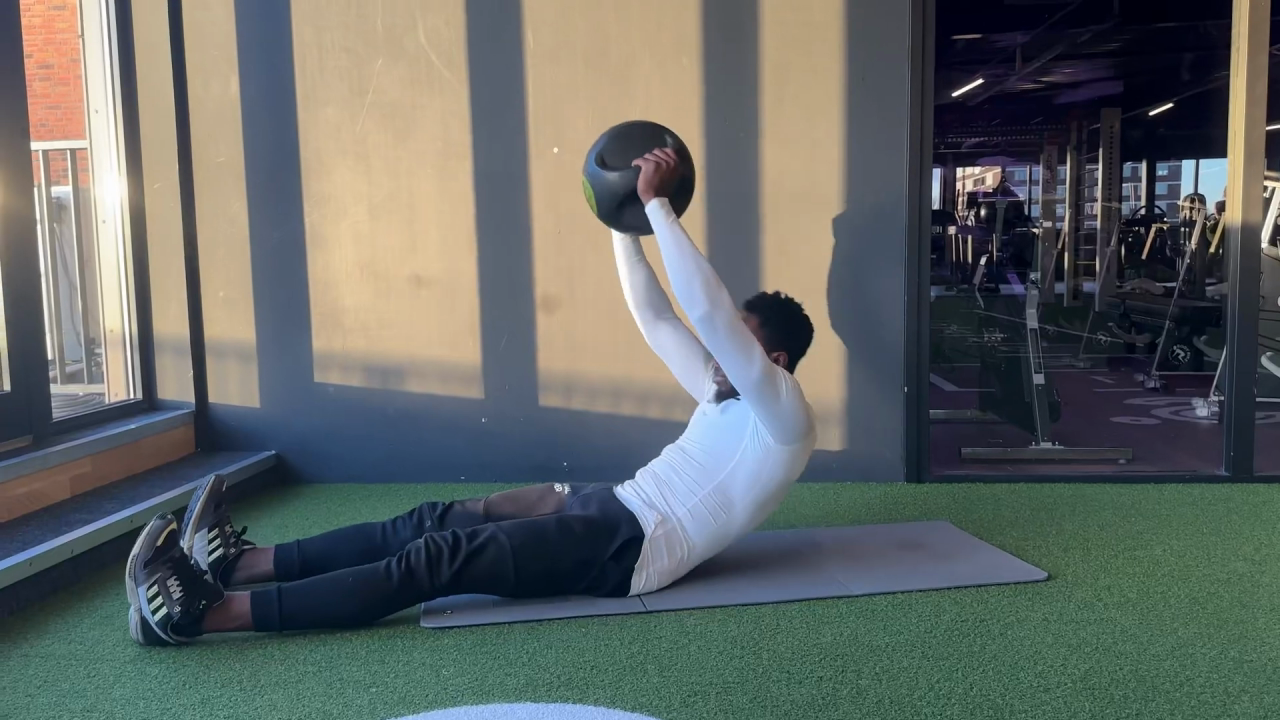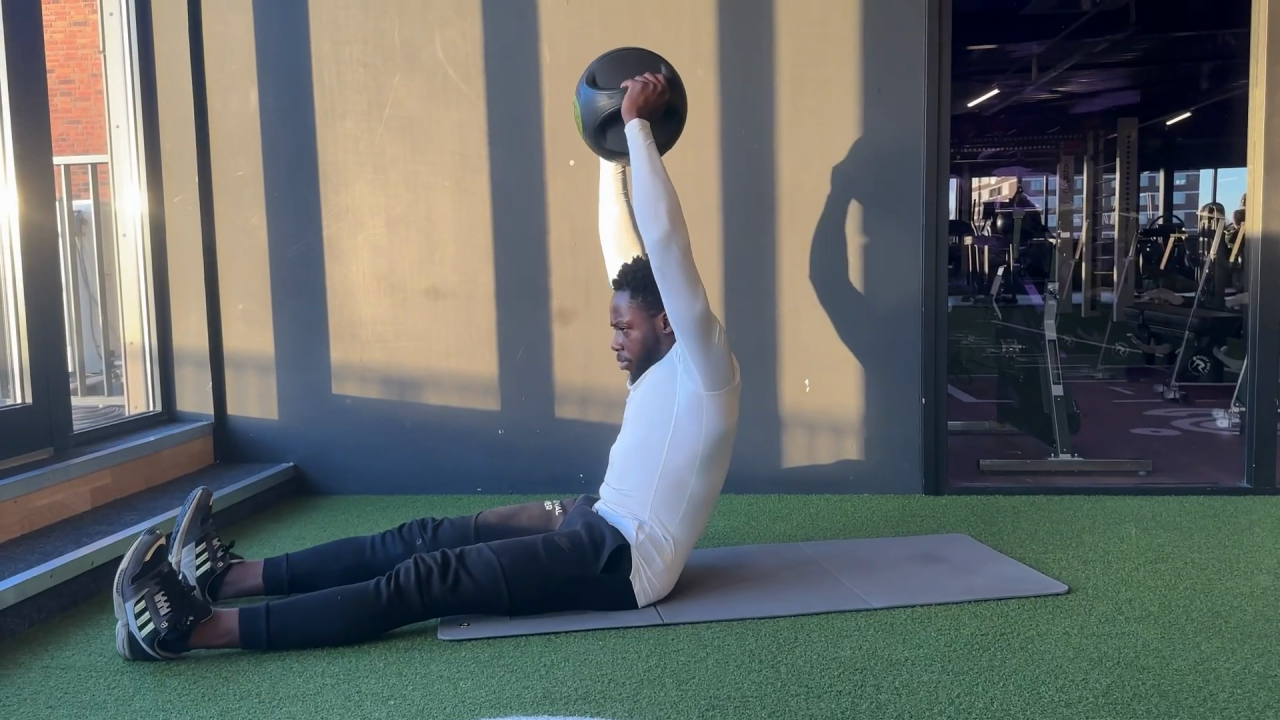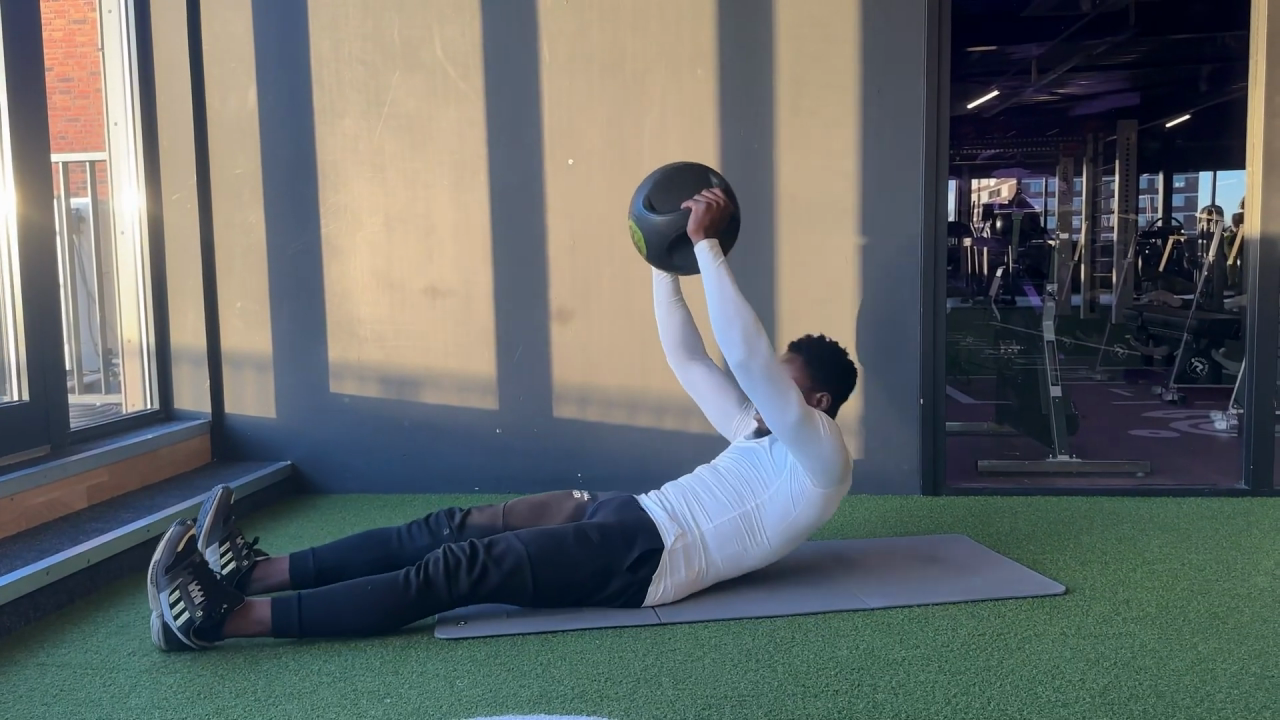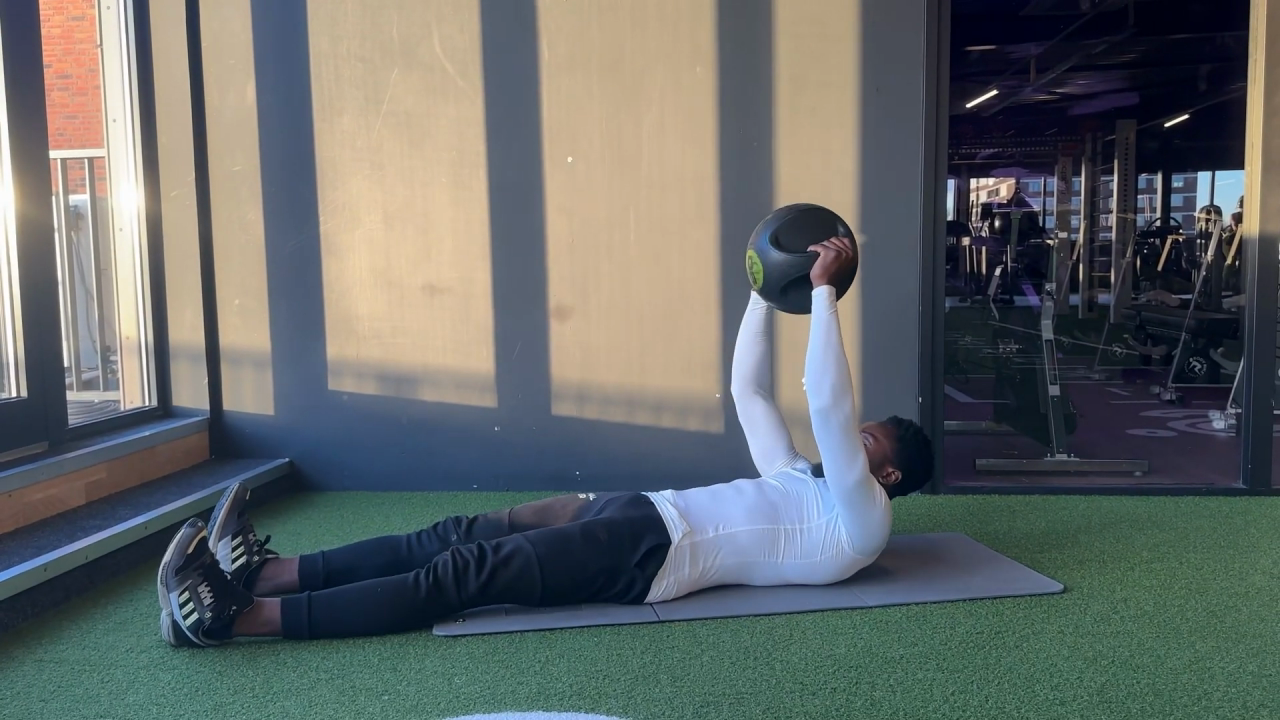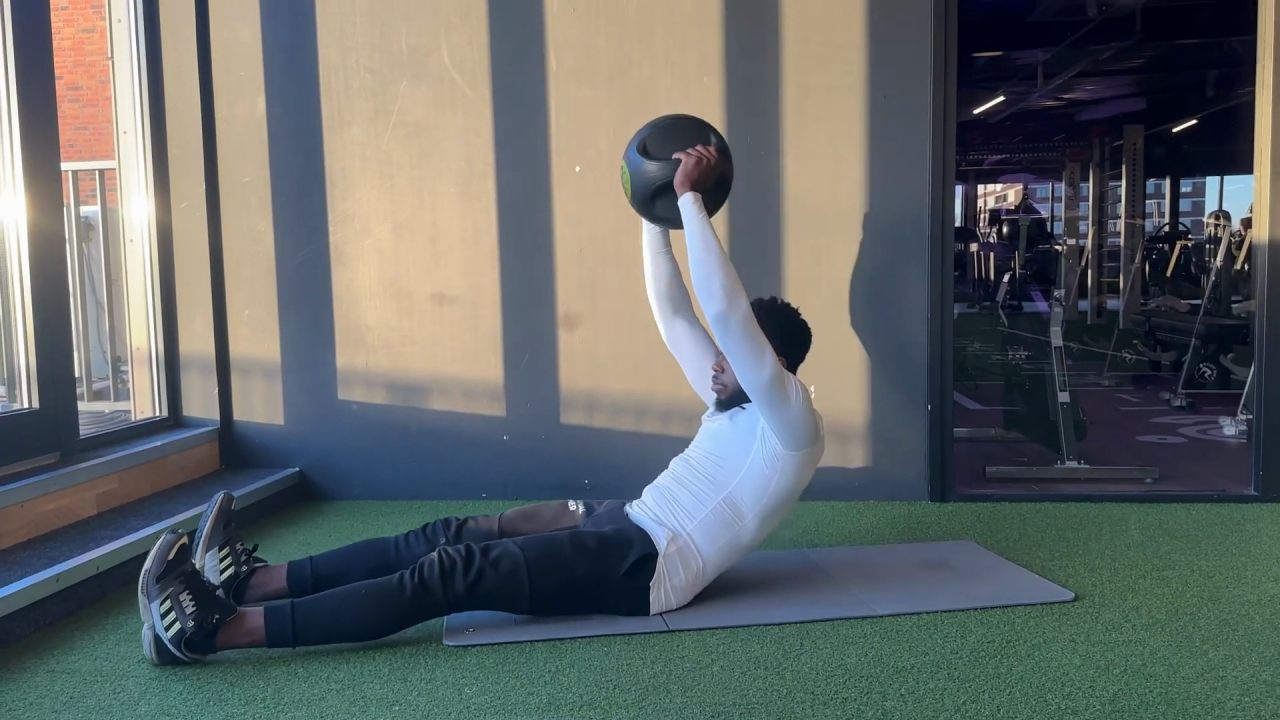
dt=1s
person 1, frame 1
left shoulder: (785, 414)
right shoulder: (727, 393)
left elbow: (713, 312)
right elbow: (658, 321)
left wrist: (657, 202)
right wrist: (624, 221)
left hip: (632, 546)
right hip: (611, 506)
left knee: (443, 559)
right knee: (436, 522)
left ankle: (207, 612)
right ankle: (241, 560)
person 1, frame 2
left shoulder: (705, 364)
right shoulder: (667, 364)
left elbow: (666, 242)
right elbow: (627, 255)
left wrist: (638, 126)
right wrist: (612, 155)
left hip: (623, 561)
right hip: (598, 522)
left knee: (429, 579)
right knee: (424, 538)
right ankle: (230, 575)
person 1, frame 3
left shoulder: (821, 459)
right shoulder: (761, 433)
left elbow: (746, 359)
right elbow: (687, 358)
left wrist: (707, 244)
left hip: (643, 557)
right hip: (624, 513)
left knee: (459, 567)
right knee: (447, 528)
left ankle: (228, 615)
right ankle: (258, 568)
person 1, frame 4
left shoulder: (860, 521)
right shoulder: (801, 481)
left elbow: (829, 408)
right elbow: (750, 392)
left wrist: (824, 292)
right wrist: (767, 291)
left hip: (650, 551)
right hip: (635, 511)
left knee: (466, 573)
right knee: (457, 535)
left ankle: (239, 616)
right ankle: (264, 569)
person 1, frame 5
left shoulder: (791, 422)
right shoulder: (733, 401)
left elbow: (730, 311)
right elbow: (675, 317)
left wrist: (691, 197)
right wrist: (656, 216)
left hip: (646, 565)
right hip: (619, 522)
left knee: (454, 575)
right knee: (449, 538)
left ankle: (218, 628)
right ankle: (252, 578)
